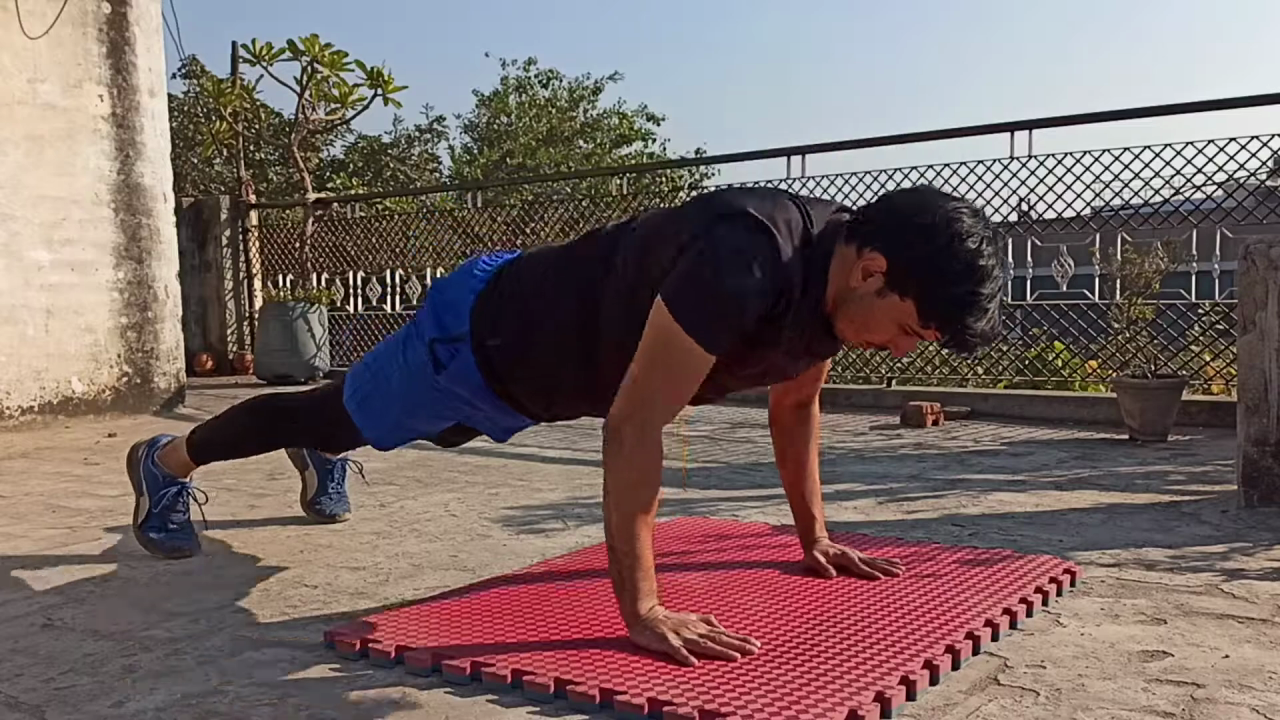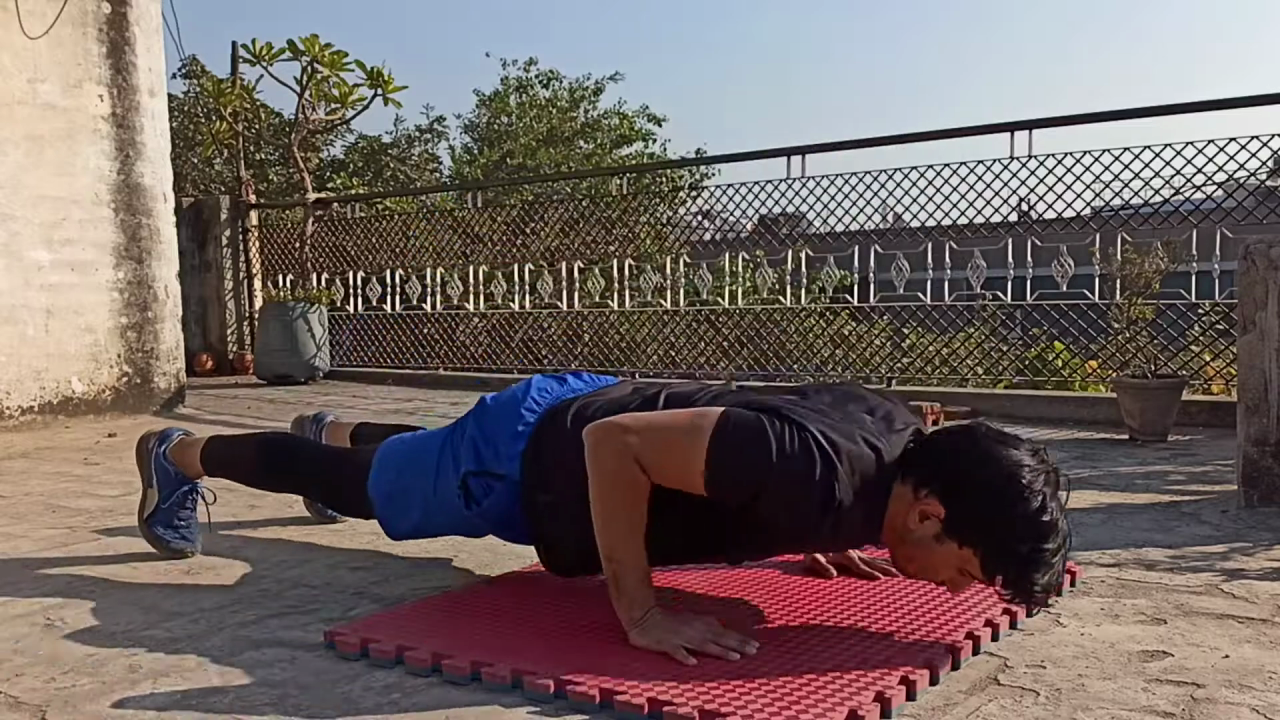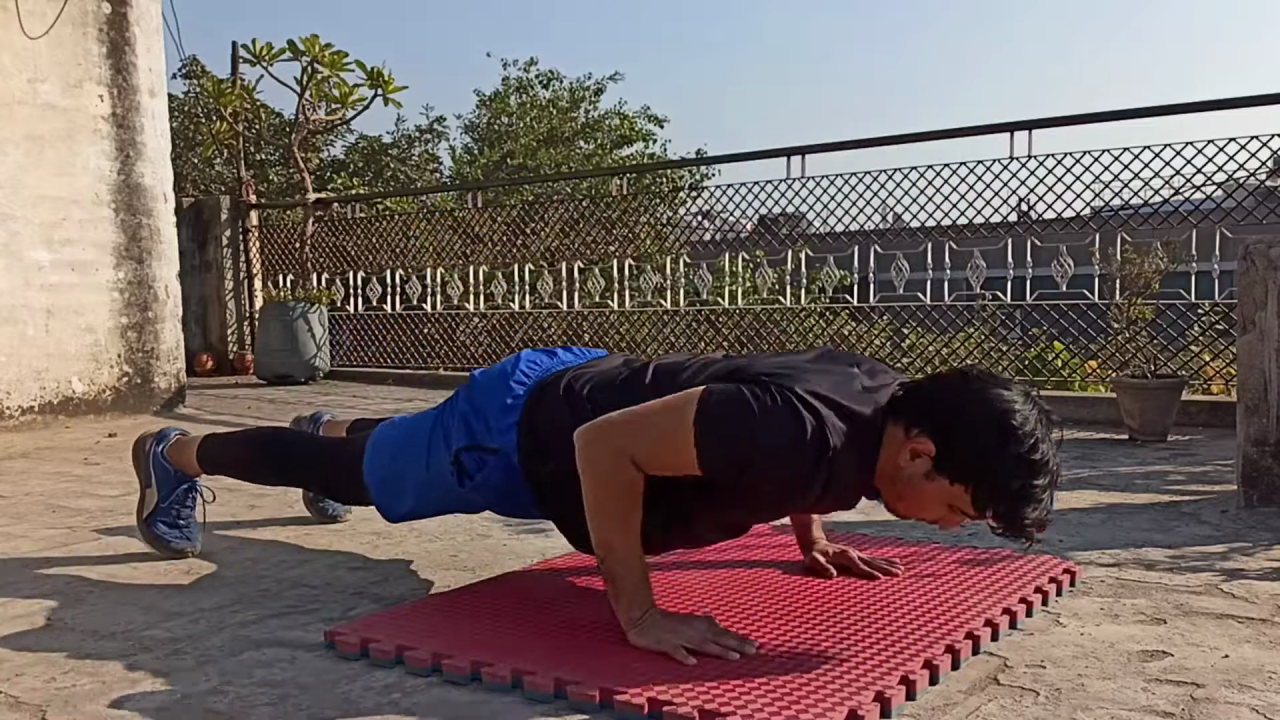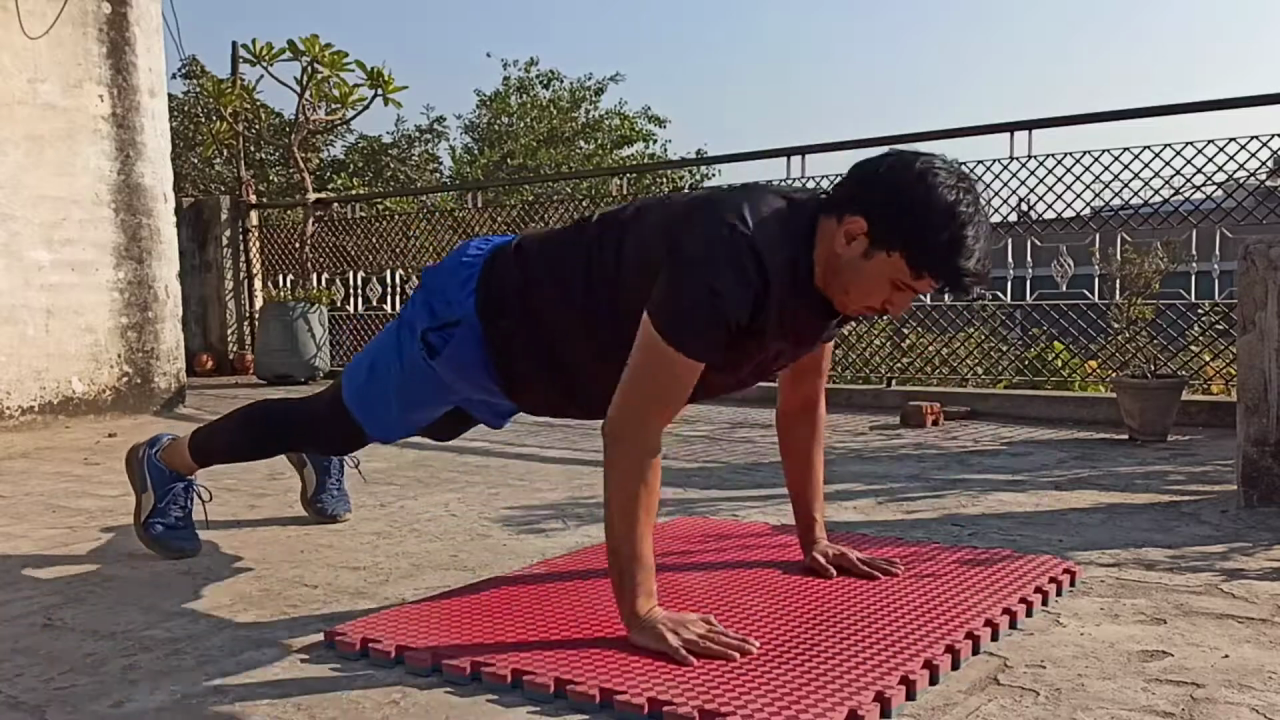
dt=0.3s
person 1, frame 1
left shoulder: (829, 277)
right shoulder: (749, 261)
left elbow: (793, 392)
right elbow: (635, 422)
left wrist: (813, 535)
right wrist: (640, 602)
left hip: (540, 328)
right hip: (484, 328)
left knee: (433, 430)
right knee: (338, 415)
left ankle: (317, 465)
right ankle: (168, 454)
person 1, frame 2
left shoulder: (890, 439)
right shoulder: (815, 467)
right elbow: (614, 447)
left wrist: (818, 541)
right wrist: (640, 615)
left hip: (586, 408)
right hip: (532, 461)
left knee: (400, 462)
right knee: (355, 487)
left ankle: (331, 431)
right ankle: (181, 455)
person 1, frame 3
left shoulder: (883, 400)
right shoulder: (793, 422)
right elbow: (602, 445)
left wrist: (813, 538)
right wrist: (639, 612)
left hip: (580, 387)
right hip: (525, 431)
right knee: (352, 479)
left ankle: (330, 429)
right ankle: (176, 457)
person 1, frame 4
left shoulder: (826, 269)
right shoulder: (734, 256)
left elbow: (801, 399)
right elbow: (632, 430)
left wrist: (813, 540)
right wrist: (639, 606)
left hip: (540, 331)
right hip: (481, 312)
left knee: (430, 426)
right knee: (335, 421)
left ankle: (317, 470)
right ankle: (168, 460)
